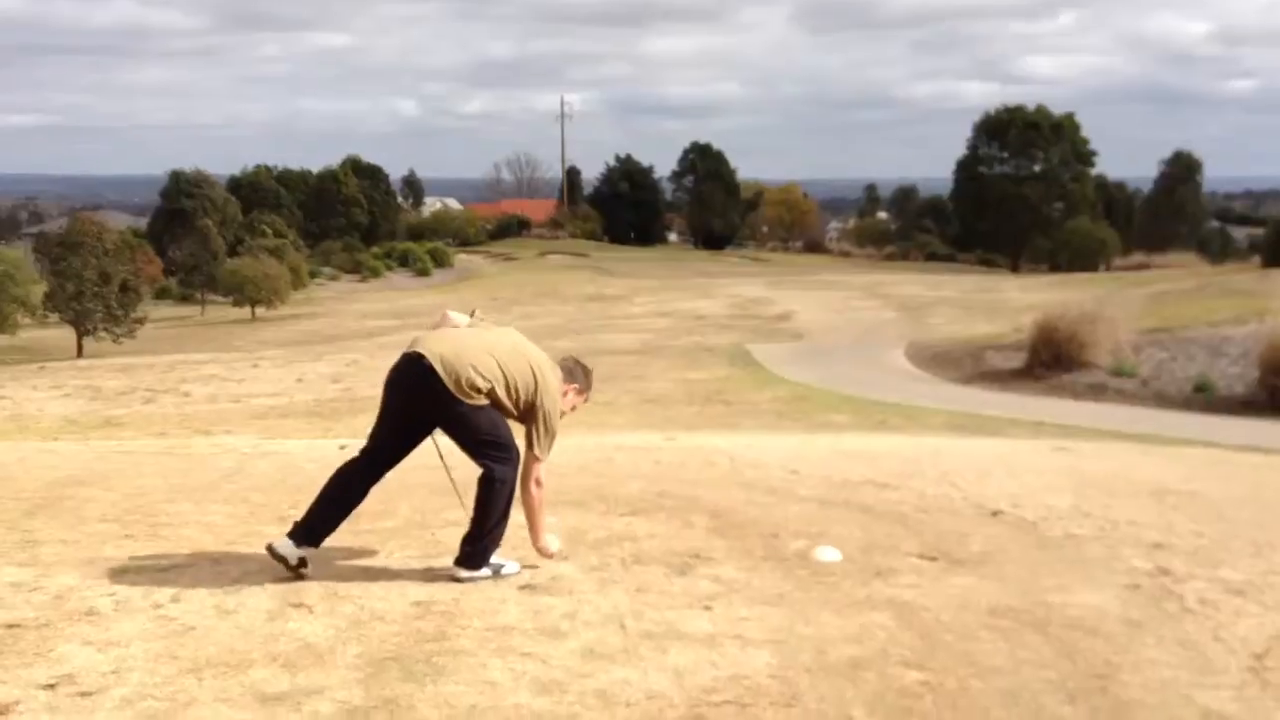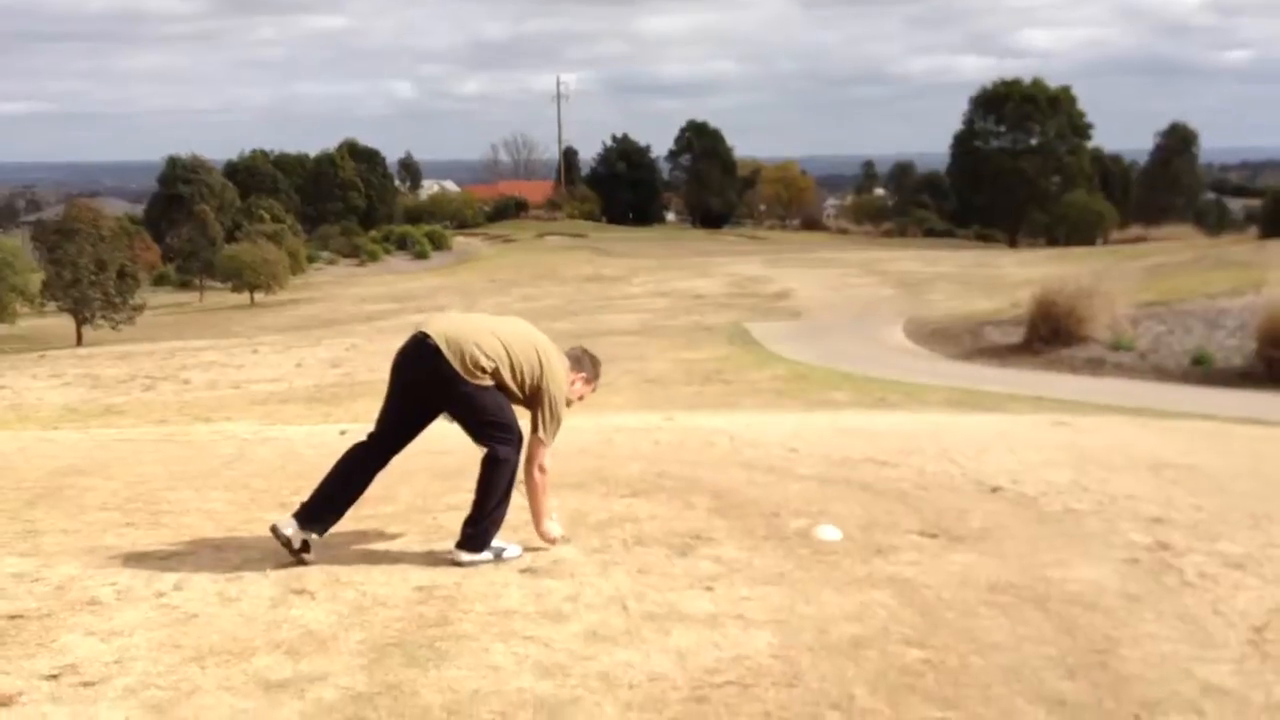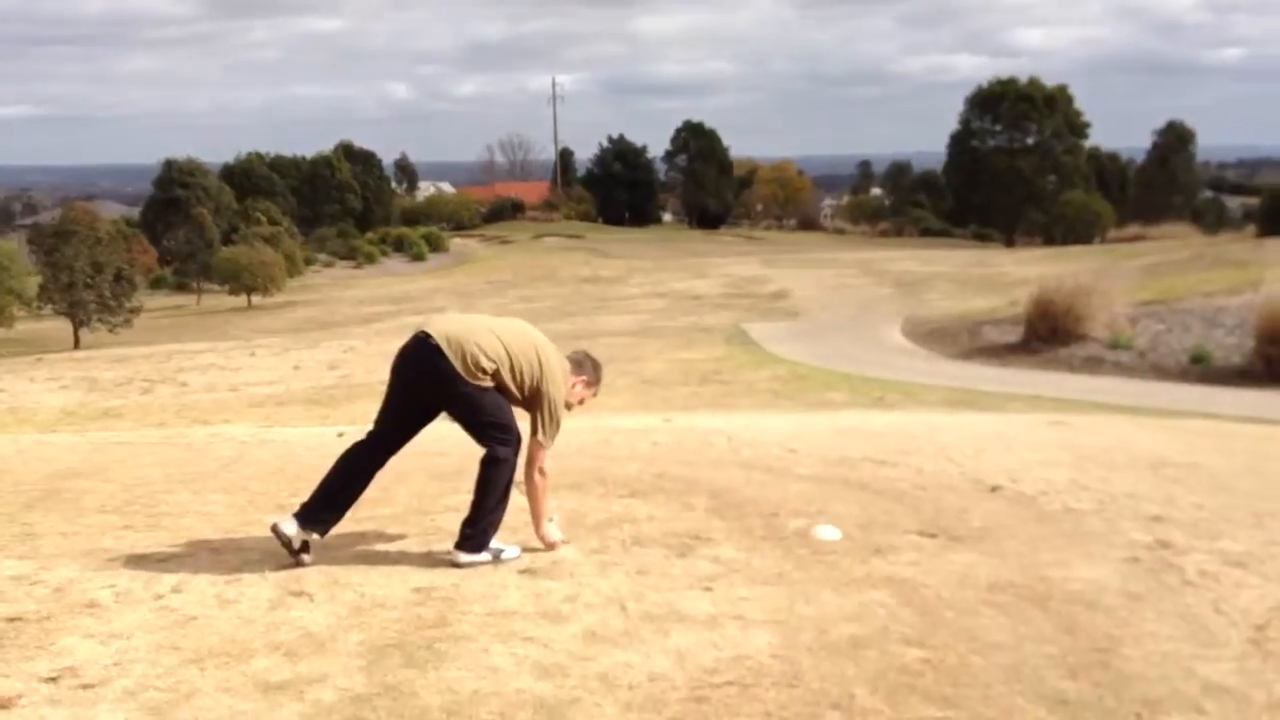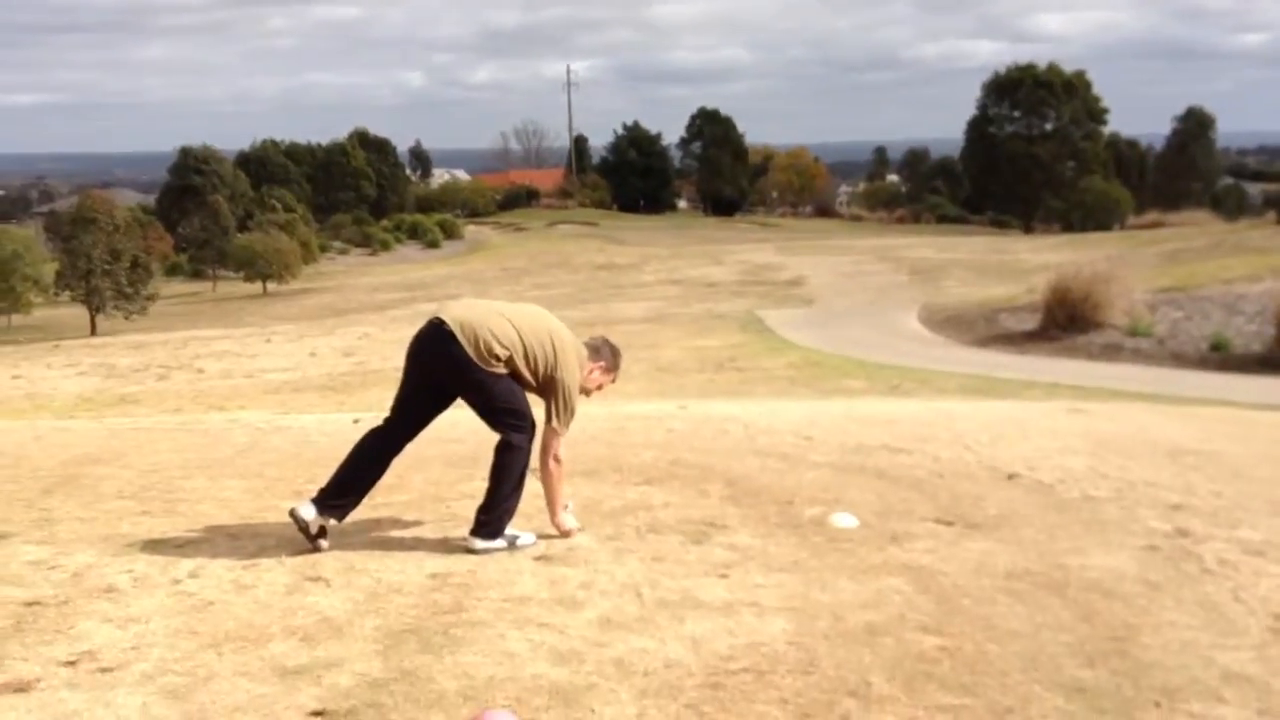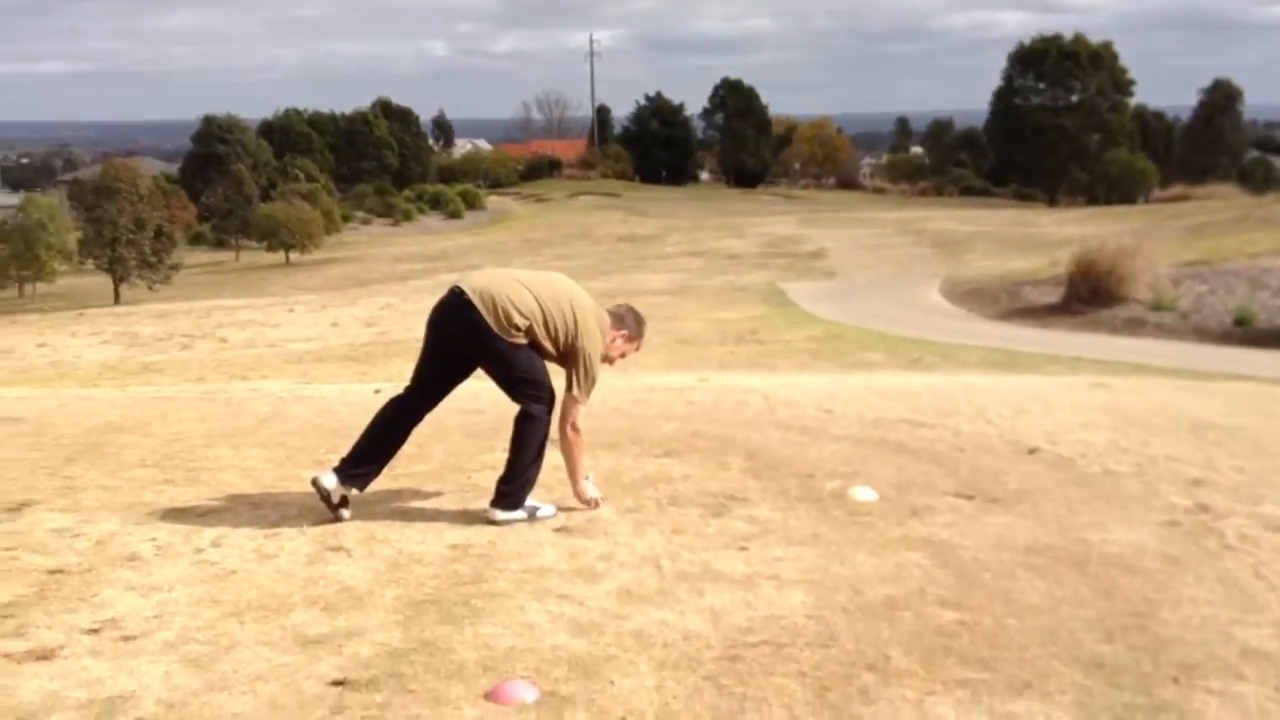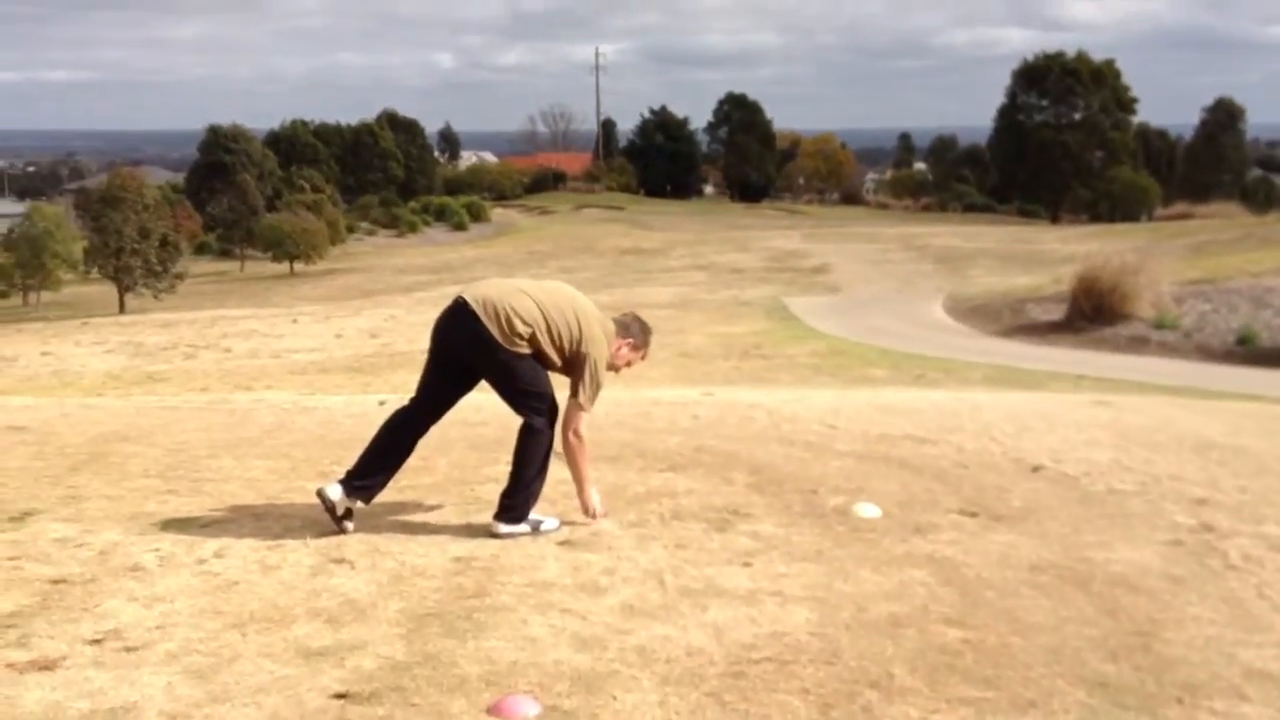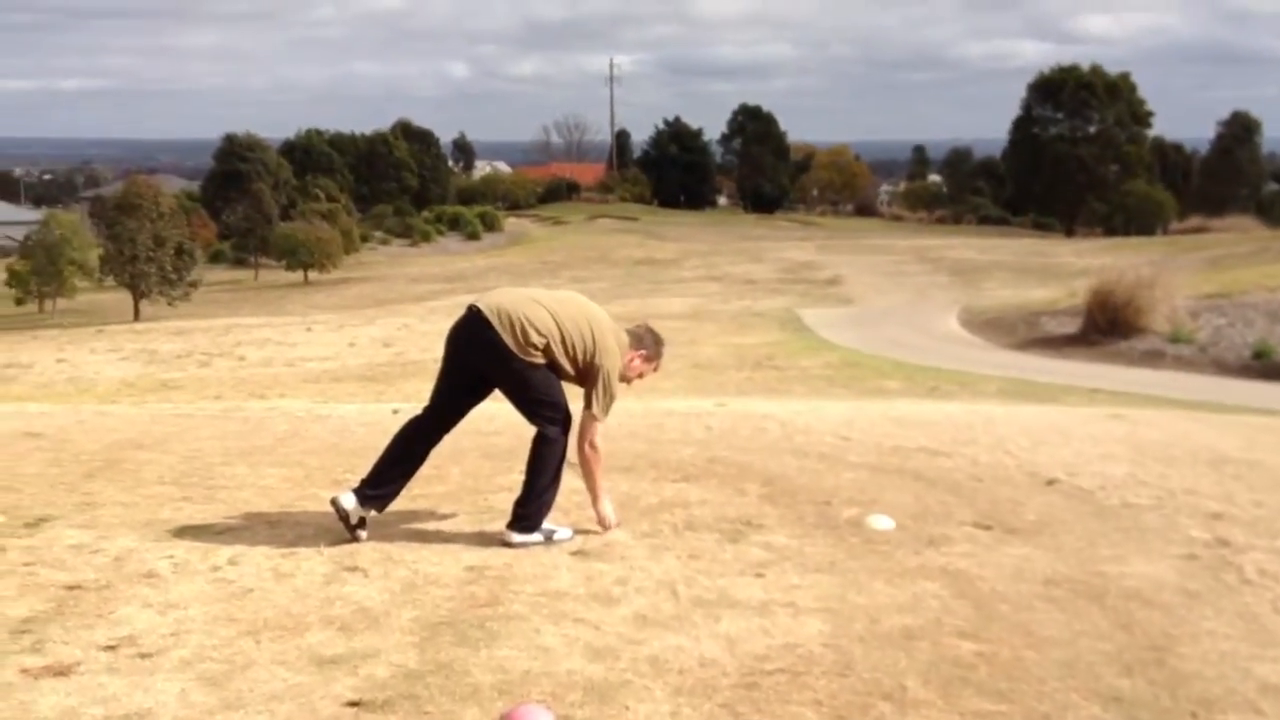
dt=0.3s
person 1, frame 1
left shoulder: (510, 337)
right shoulder: (548, 393)
left elbow: (449, 318)
right elbow: (532, 479)
right wrist: (540, 537)
left hip: (411, 364)
right hip: (454, 382)
left knee: (374, 459)
right knee: (502, 462)
left ankle: (297, 543)
right ankle: (474, 562)
person 1, frame 2
left shoulder: (534, 346)
right shoulder: (555, 378)
left elbow: (457, 317)
right elbow: (537, 465)
right wrist: (543, 523)
left hip: (421, 345)
right hip: (459, 363)
left knee: (381, 442)
right knee: (506, 444)
left ankle: (302, 526)
right ankle: (475, 545)
person 1, frame 3
left shoulder: (538, 351)
right shoulder: (555, 383)
right elbow: (536, 467)
right wrist: (543, 526)
left hip: (421, 346)
right hip: (458, 363)
left knee: (380, 442)
right knee: (504, 444)
left ankle: (302, 525)
right ankle: (474, 545)
person 1, frame 4
left shoulder: (557, 341)
right shoulder: (569, 369)
right elbow: (551, 455)
right wrist: (559, 514)
left hip: (436, 332)
right hip: (473, 348)
left knee: (396, 428)
right knee: (519, 431)
left ankle: (320, 510)
right ankle: (489, 532)
person 1, frame 5
left shoulder: (582, 310)
right shoulder: (591, 338)
right elbow: (570, 423)
right wrist: (581, 483)
left hip: (457, 301)
right hip: (492, 318)
left knee: (417, 397)
right knee: (538, 402)
left ankle: (342, 479)
right ankle: (511, 503)
person 1, frame 6
left shoulder: (588, 320)
right shoulder: (597, 346)
right elbow: (573, 430)
right wrist: (586, 491)
left hip: (462, 311)
right hip: (496, 329)
left knee: (422, 409)
right knee: (541, 414)
left ankle: (348, 491)
right ankle: (513, 516)
person 1, frame 7
left shoulder: (601, 330)
right shoulder: (610, 357)
right elbow: (588, 442)
right wrist: (600, 501)
left hip: (475, 322)
right hip: (511, 338)
left knee: (435, 418)
right knee: (555, 425)
left ankle: (361, 500)
right ankle: (527, 526)
